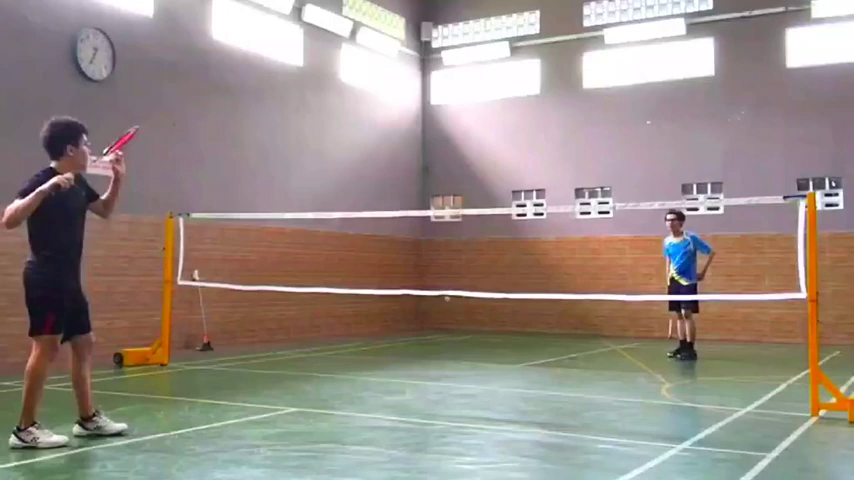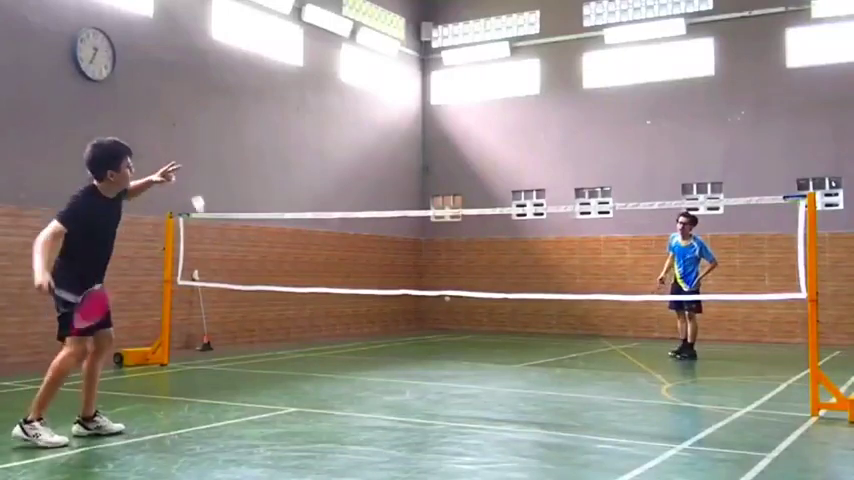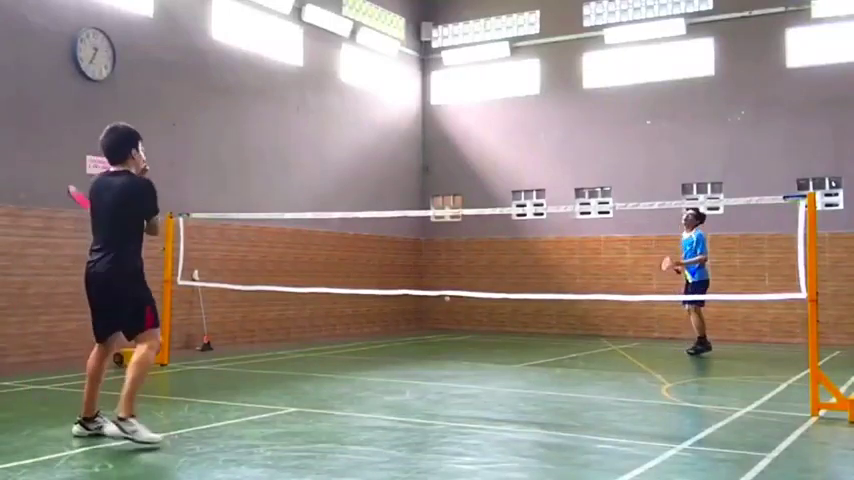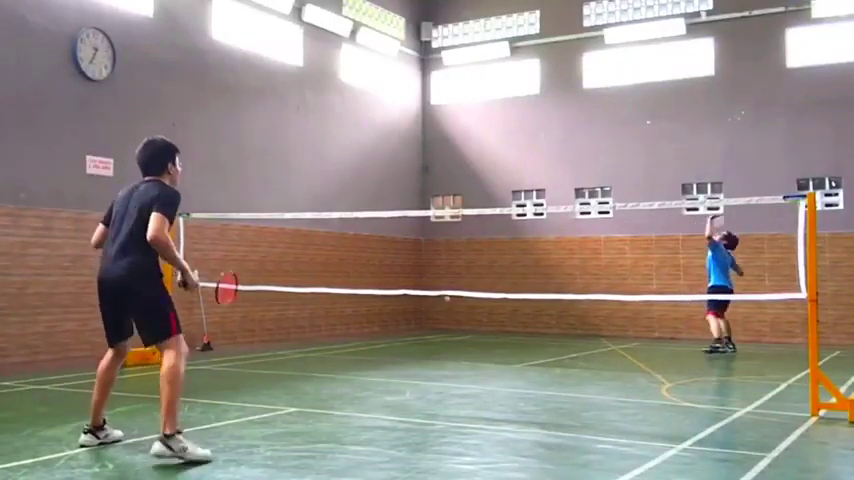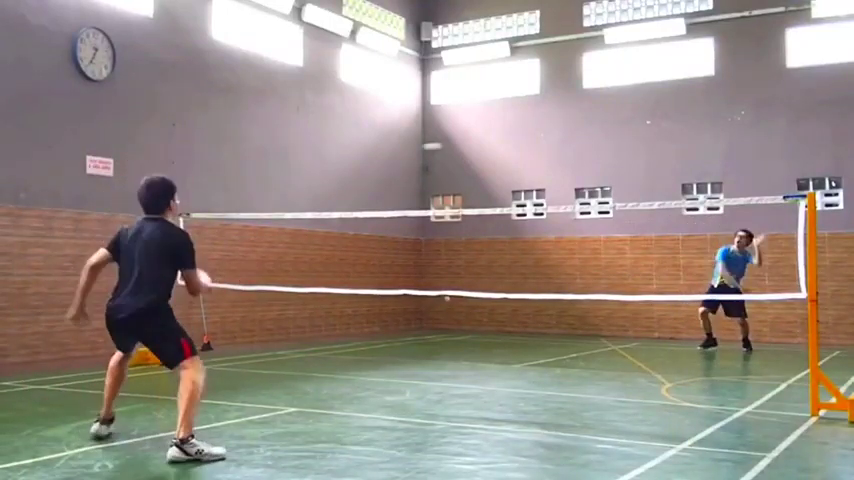
dt=0.7s
person 1, frame 1
left shoulder: (78, 183)
right shoulder: (43, 181)
left elbow: (104, 210)
left wrist: (117, 178)
right wrist: (47, 189)
left hip: (68, 280)
right hip: (45, 279)
left knee: (83, 344)
right knee: (46, 347)
left ankle: (88, 418)
person 1, frame 2
left shoulder: (115, 193)
right shoulder: (83, 202)
left elbow: (131, 191)
right elbow: (48, 236)
left wrist: (153, 180)
right wrist: (41, 271)
left hip: (91, 282)
right hip: (72, 283)
left knee: (103, 341)
right knee: (77, 347)
left ankle: (88, 417)
right ankle: (31, 422)
person 1, frame 3
left shoulder: (98, 185)
right shoulder: (142, 186)
right elbow: (153, 228)
left hip: (96, 272)
right hip: (124, 273)
left knee: (105, 343)
right knee: (148, 341)
left ankle: (89, 418)
right ankle: (125, 418)
person 1, frame 4
left shoulder: (125, 194)
right shoulder: (166, 193)
left elbow: (97, 241)
right elbow: (156, 236)
right wrist: (185, 270)
left hip: (108, 278)
right hip: (138, 278)
left knee: (117, 349)
right knee: (175, 349)
left ankle: (95, 427)
right ankle: (169, 436)
person 1, frame 5
left shoulder: (127, 233)
right shoulder: (179, 237)
left elbow: (93, 264)
right elbow: (195, 287)
left wrist: (79, 305)
right wrist: (203, 281)
left hip: (117, 312)
right hip: (154, 313)
left knee: (122, 355)
right knee: (193, 369)
left ankle: (105, 420)
right ankle: (183, 442)
person 2, frame 1
left shoulder: (691, 238)
right shoulder: (667, 242)
left elbow: (711, 252)
left wrist: (703, 271)
right wrist: (668, 283)
left hip: (688, 282)
right hip: (674, 282)
left knee: (687, 314)
right knee: (678, 315)
left ankle: (690, 349)
right ankle: (682, 346)
person 2, frame 2
left shoulder: (698, 243)
right shoulder: (673, 238)
left elbow: (714, 263)
left wrist: (700, 277)
right wrist: (663, 273)
left hip: (691, 284)
right hip: (677, 282)
left knee: (690, 315)
right knee: (680, 314)
left ankle: (690, 350)
right ankle: (684, 345)
person 2, frame 3
left shoulder: (699, 235)
right shoulder: (685, 235)
left elbow: (703, 258)
left wrist: (684, 262)
right wrist: (681, 265)
left hip: (699, 278)
right hip: (691, 278)
left knee: (692, 308)
right knee: (693, 309)
left ankle: (700, 342)
right ankle: (704, 342)
person 2, frame 4
left shoulder: (716, 247)
right shoulder: (727, 254)
left elbow: (708, 236)
right elbow: (740, 273)
left wrist: (710, 220)
left hip: (717, 287)
right hip: (727, 288)
left knee: (712, 315)
right knee: (720, 315)
left ankle: (718, 343)
right ankle: (728, 342)
person 2, frame 5
left shoulder: (747, 254)
right shoulder: (724, 251)
left elbow: (757, 263)
right elbow: (723, 270)
left wrist: (757, 246)
right wrist: (736, 284)
left hip: (733, 290)
right hip: (717, 287)
left knee: (742, 320)
right knee: (703, 311)
left ankle: (746, 341)
right ankle: (709, 338)
